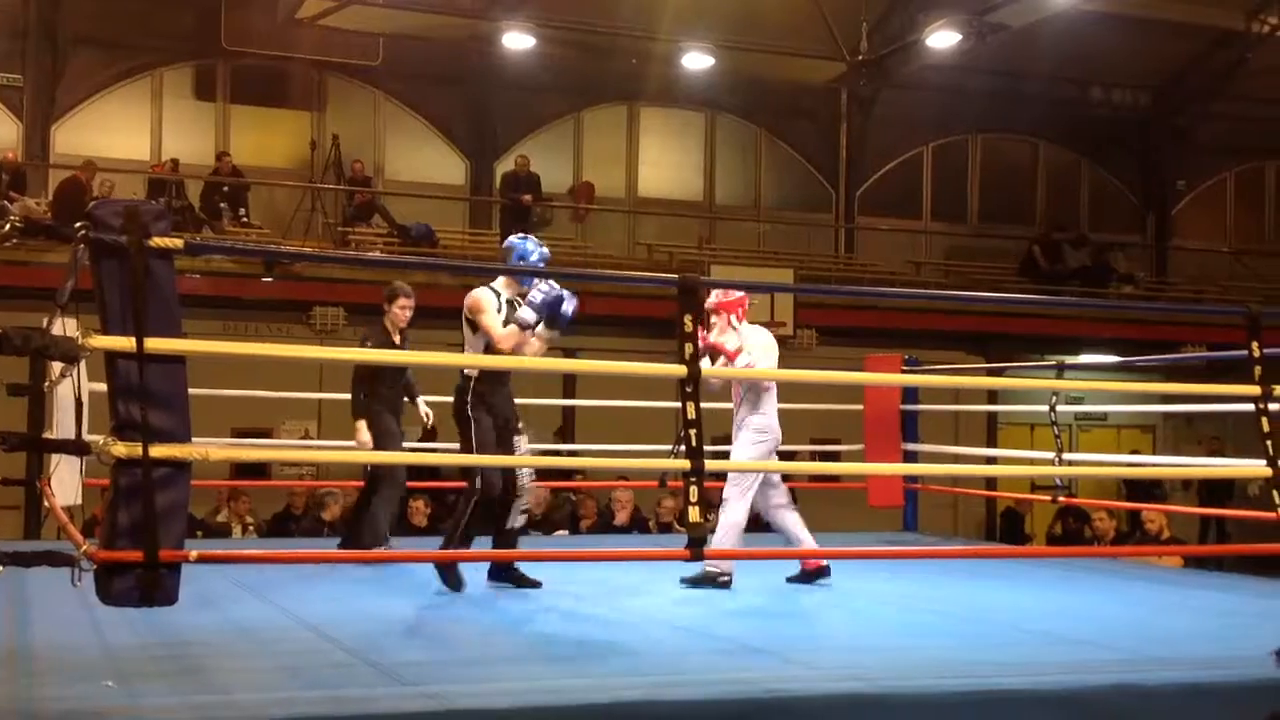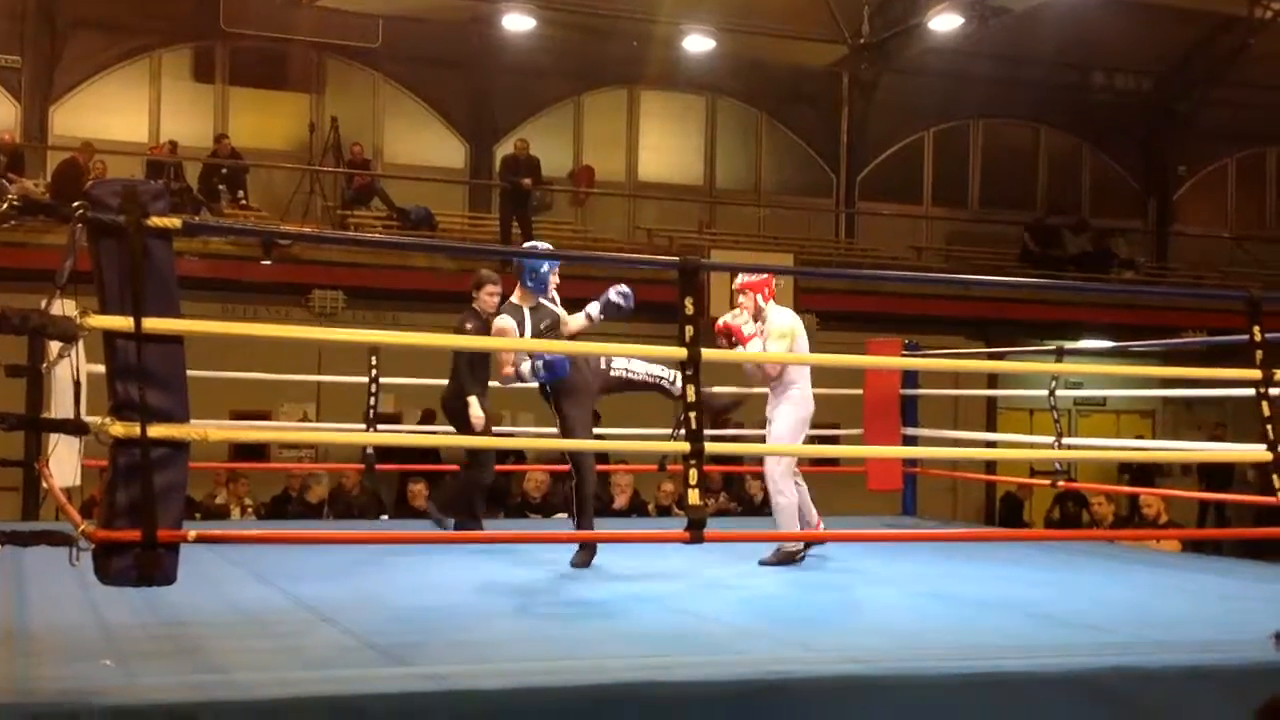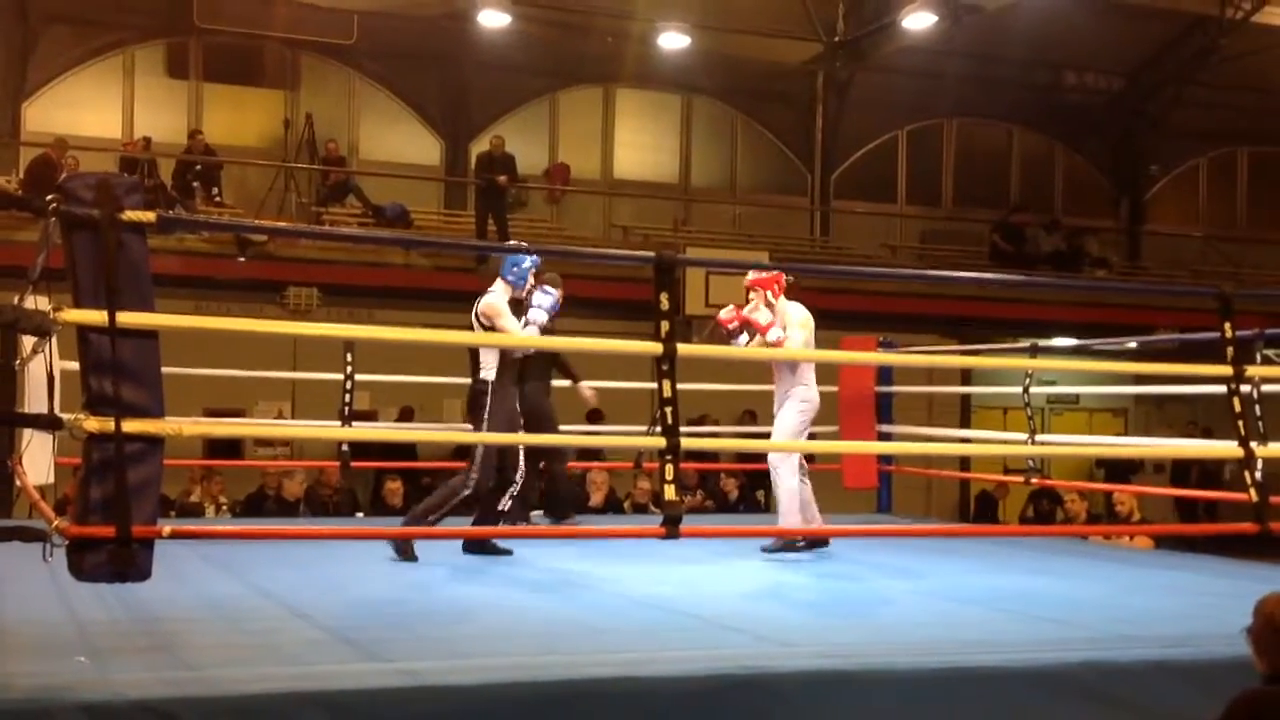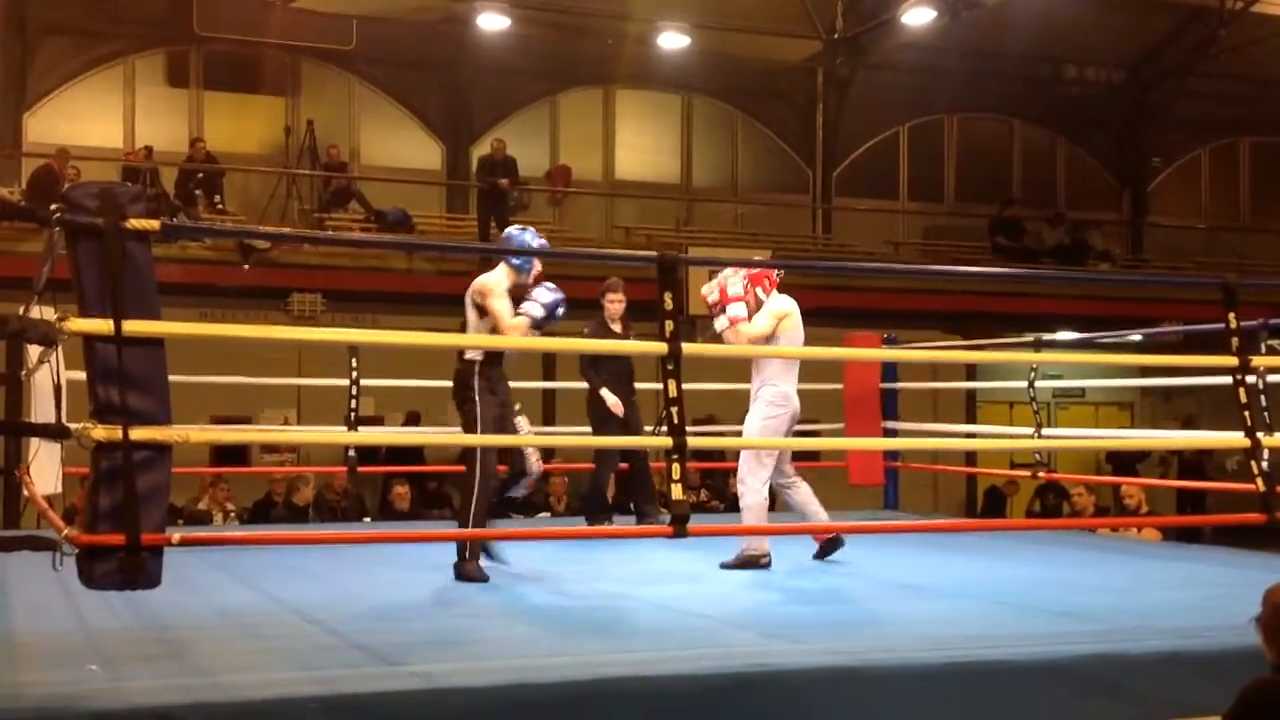
dt=0.7s
person 1, frame 1
left shoulder: (517, 303)
right shoulder: (480, 298)
left elbow: (531, 354)
right elbow: (503, 343)
left wrist: (549, 320)
right wrist: (533, 308)
left hip: (502, 400)
right hip: (476, 401)
left knee: (515, 485)
right knee: (487, 483)
left ankle: (502, 565)
right ankle: (449, 559)
person 1, frame 2
left shoulder: (547, 297)
right shoulder: (506, 322)
right elbow: (505, 374)
left wrist: (600, 309)
right wrist: (536, 368)
left hip: (589, 367)
right hip: (564, 389)
left knee: (660, 374)
right knee: (582, 464)
left ankle: (706, 409)
right ankle: (586, 542)
person 1, frame 3
left shoulder: (500, 304)
right shoulder: (493, 303)
left elbow: (514, 348)
left wrist: (534, 317)
right wrist: (540, 313)
left hip: (503, 394)
right hip: (490, 396)
left knee: (512, 471)
right knee: (473, 476)
left ankle: (478, 537)
right ankle: (409, 529)
person 1, frame 4
left shoulder: (505, 289)
right shoulder: (489, 283)
right elbow: (510, 332)
left wrist: (539, 317)
right wrist: (536, 306)
left hip: (495, 381)
right hip: (476, 380)
right knee: (481, 466)
left ankle: (475, 534)
right ankle: (467, 558)
person 2, frame 1
left shoulder: (757, 337)
right shoulder: (734, 341)
left elbow: (764, 380)
right elbow: (712, 379)
left wrist: (732, 352)
right wrist: (700, 353)
left hip: (758, 428)
right hip: (751, 430)
left knee: (735, 496)
right knee: (774, 502)
left ankle: (718, 568)
right ankle: (813, 562)
person 2, frame 2
left shoulder: (780, 319)
right shoulder: (766, 322)
left elbow: (772, 369)
right elbow: (756, 371)
left wrist: (747, 336)
right wrist: (734, 341)
left hip: (794, 399)
right hip: (780, 401)
left knee: (777, 470)
right knee: (785, 470)
left ankle: (790, 546)
right ankle: (812, 527)
person 2, frame 3
left shoulder: (795, 312)
right shoulder: (774, 317)
left wrist: (766, 328)
right wrist: (736, 331)
left hip: (800, 397)
right hip: (786, 399)
left knee: (781, 460)
right knee: (793, 467)
left ankle: (792, 533)
right ankle: (813, 533)
person 2, frame 4
left shoulder: (780, 305)
right shoulder: (774, 310)
left elbow: (746, 338)
right elbow: (738, 342)
left wrist: (733, 301)
right wrist: (718, 310)
left hip: (773, 399)
right hip: (778, 400)
left knee: (752, 473)
right knee: (783, 476)
left ankle: (755, 550)
right ankle: (827, 533)
person 3, frame 1
left shoulder: (402, 338)
right shoulder: (373, 339)
right elbow: (358, 385)
left wrist: (418, 401)
right wrist: (360, 425)
left hip: (388, 415)
right hip: (377, 416)
left knee: (379, 480)
right knee: (394, 477)
left ankle: (353, 541)
right ankle: (372, 542)
person 3, frame 2
left shoulder: (483, 322)
right shoulder: (469, 323)
right elbow: (461, 367)
left wrist: (473, 400)
right wrist: (473, 402)
left hip: (460, 398)
right hip: (463, 398)
left knee: (478, 460)
right knee: (483, 461)
right ankle: (467, 523)
person 3, frame 3
left shoulder: (546, 325)
left elbow: (555, 359)
left wrist: (579, 384)
left hip: (536, 395)
right hip: (532, 395)
left knee: (532, 456)
right knee: (555, 454)
right ankle: (561, 513)
person 3, frame 4
left shoulder: (627, 329)
right shoulder: (593, 330)
right elbow: (585, 369)
right wrist: (605, 394)
left hip: (627, 400)
right hip: (603, 401)
left knee: (639, 456)
right knee: (606, 458)
left ankle: (646, 513)
right ankle: (596, 515)
